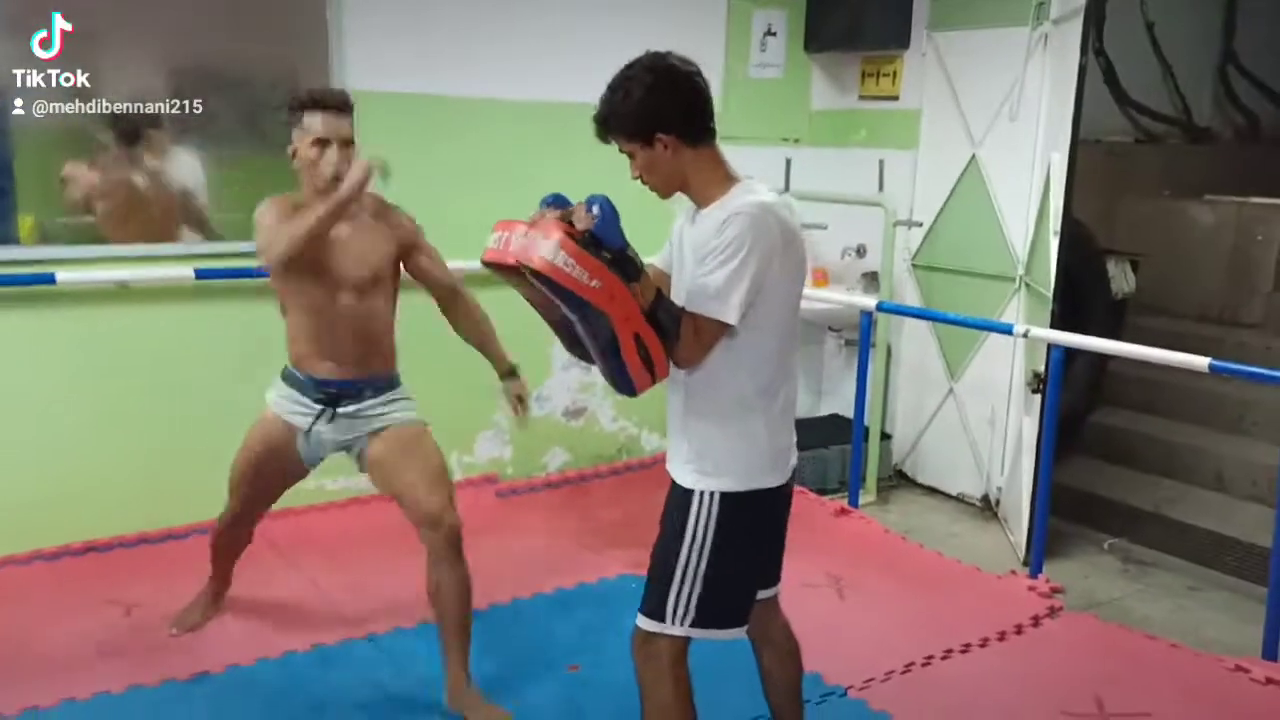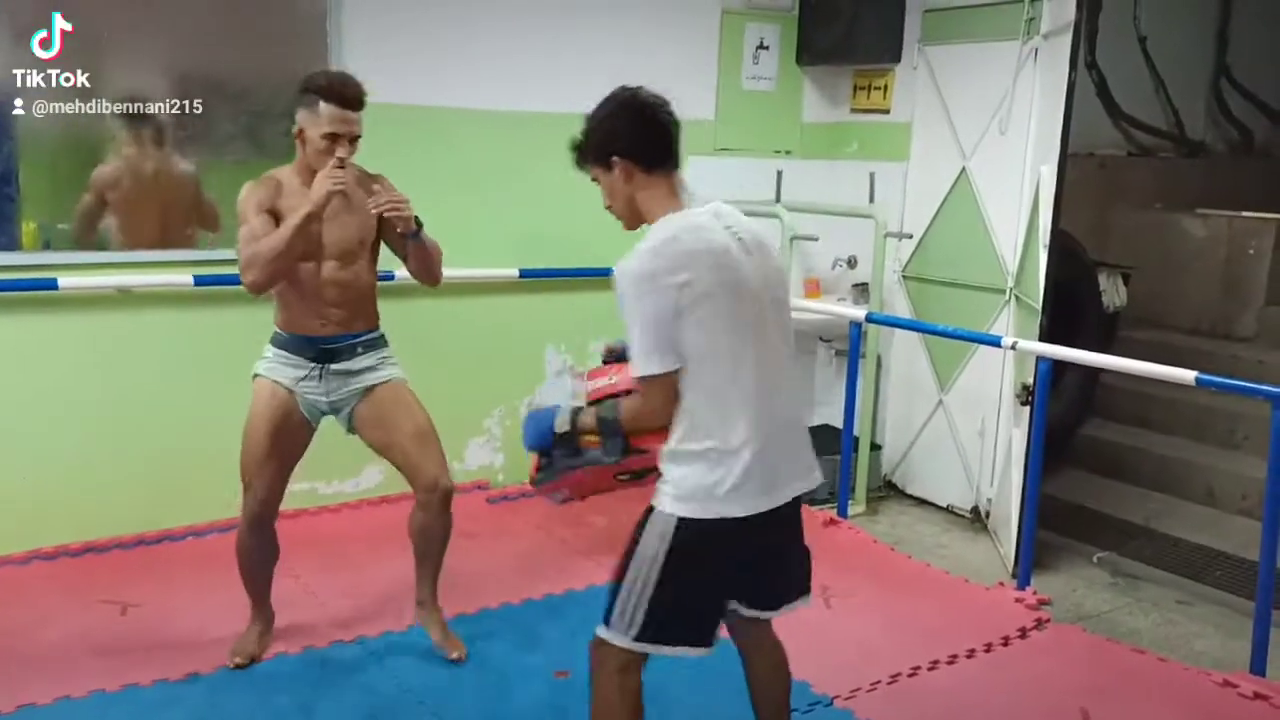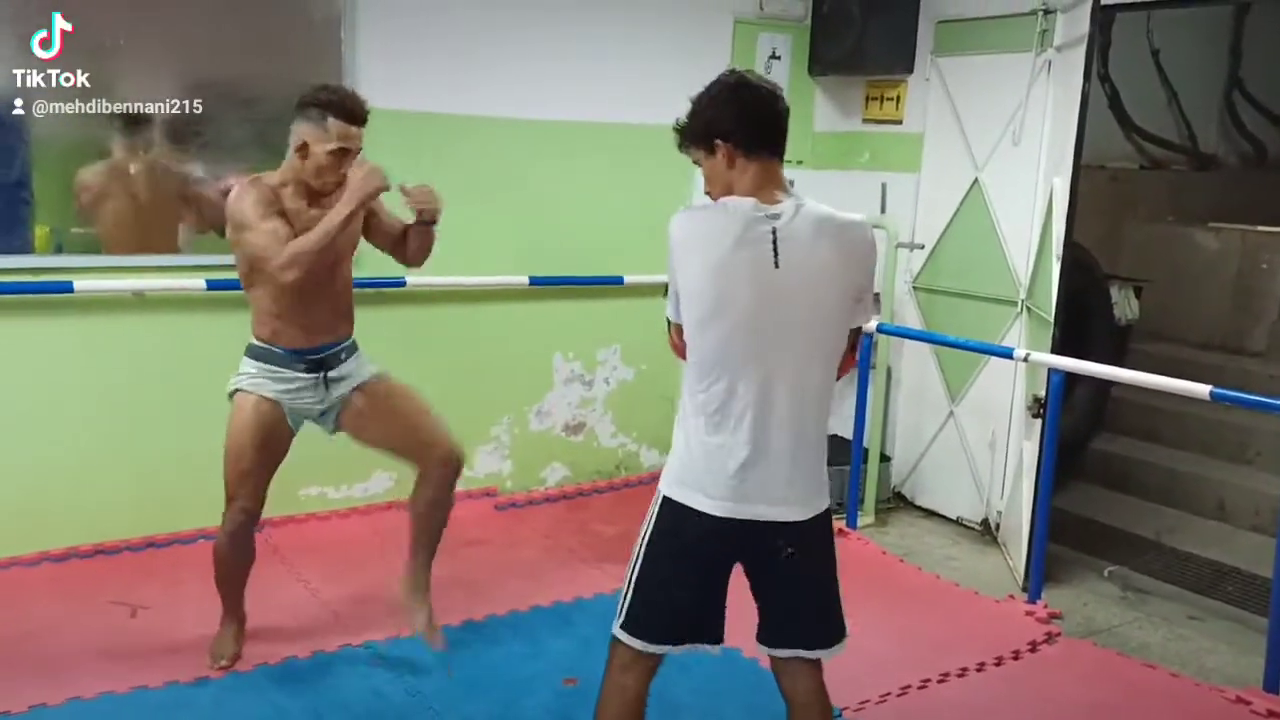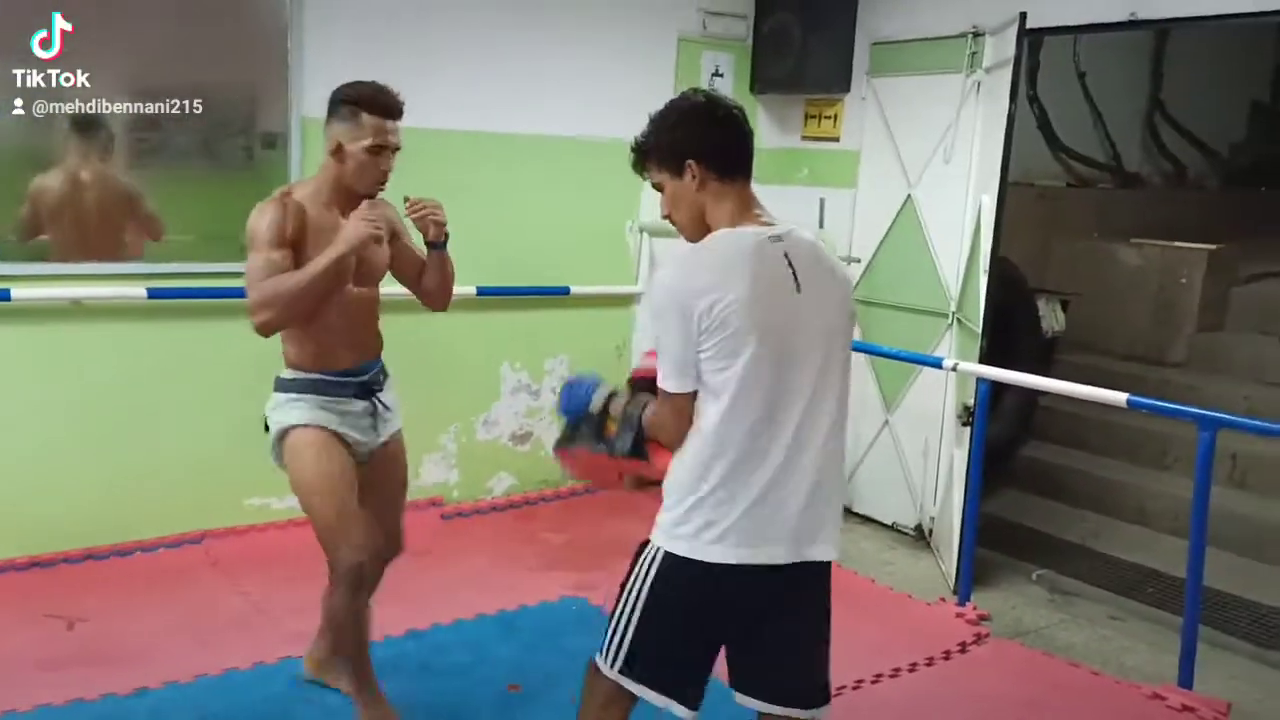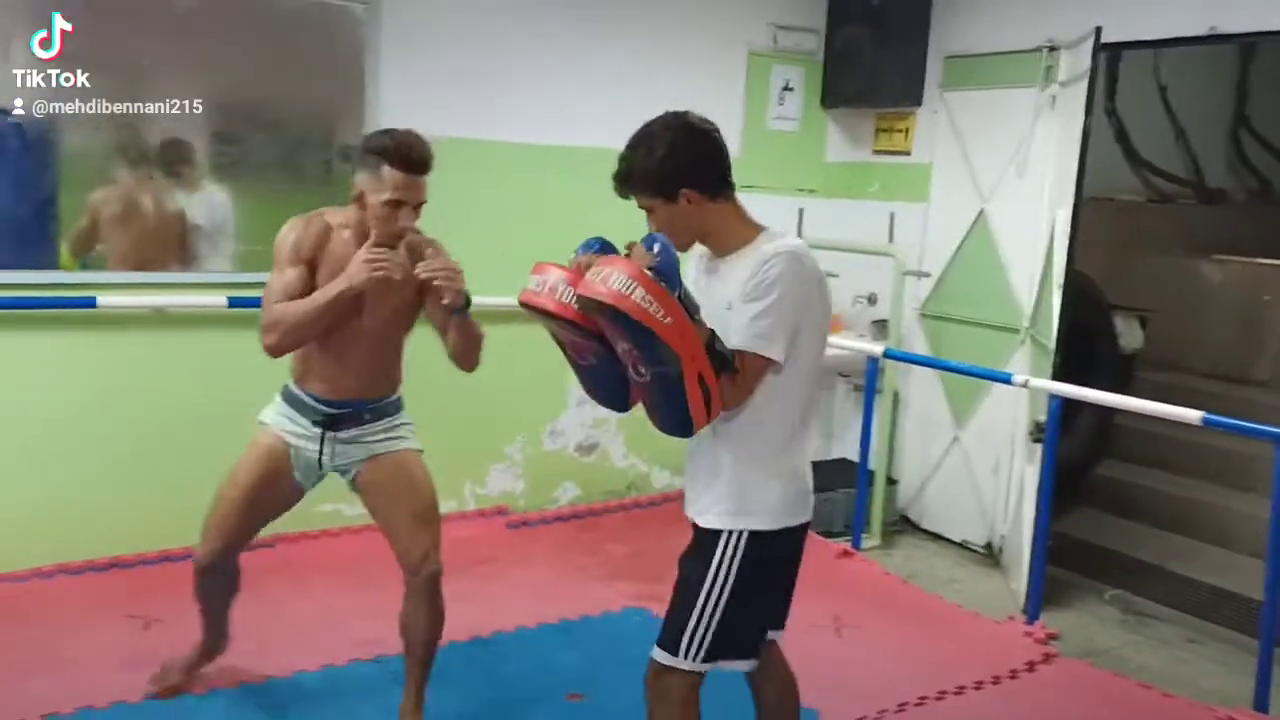
dt=1s
person 1, frame 1
left shoulder: (746, 221)
right shoulder: (704, 214)
left elbow: (686, 347)
right elbow: (652, 296)
left wrist: (617, 259)
left hip: (723, 470)
right hip: (754, 459)
left knee: (657, 643)
right knee: (759, 610)
person 1, frame 2
left shoulder: (649, 265)
right shoulder: (745, 231)
left elbow: (656, 408)
left wrist: (574, 419)
left hip: (707, 495)
right hip: (780, 478)
left knee: (616, 653)
right knee: (752, 620)
person 1, frame 3
left shoulder: (691, 231)
right shoulder: (850, 239)
right elbow: (841, 356)
left hip: (699, 492)
right hip: (795, 497)
left knee: (632, 659)
right knee: (799, 667)
person 1, frame 4
left shoulder: (689, 277)
right shoulder: (829, 271)
left elbow: (672, 429)
left wrist: (605, 401)
left hip: (703, 544)
right hip: (804, 545)
person 1, frame 5
left shoulder: (781, 267)
right shoulder: (705, 261)
left elbow: (727, 391)
left hip: (752, 514)
right hip: (739, 502)
right knee: (755, 647)
person 2, frame 1
left shoulder: (388, 220)
right shoulder: (278, 211)
left elbow: (454, 297)
right elbow: (280, 254)
left wrist: (505, 368)
right wrist: (342, 194)
left hip: (379, 403)
right hip: (298, 400)
left knee: (444, 528)
right knee: (236, 519)
right ankle: (214, 593)
person 2, frame 2
left shoulder: (374, 189)
right shoulder: (262, 193)
left elbow: (431, 276)
right elbow: (253, 276)
left wrist: (409, 230)
right wrist: (310, 207)
left hip: (366, 361)
right hip: (290, 363)
left knee: (436, 485)
right knee: (257, 510)
left ankle: (428, 603)
right ankle: (260, 617)
person 2, frame 3
left shoulder: (356, 193)
right shoulder: (252, 197)
left elbow: (410, 255)
right elbow: (290, 271)
left wrist: (425, 220)
right wrist: (349, 204)
left hip: (344, 367)
right hip: (271, 374)
left knee: (445, 457)
right knee: (240, 519)
left ankle: (417, 583)
right ankle: (232, 620)
person 2, frame 4
left shoulder: (382, 216)
right shoulder: (280, 214)
left elbow: (436, 297)
right elbow: (264, 315)
left wrist: (437, 242)
right wrist: (341, 249)
left hip: (375, 395)
right hip: (313, 404)
left knee: (381, 549)
right knee: (353, 559)
left ankle: (326, 654)
person 2, frame 5
left shoulder: (426, 256)
right shoulder: (307, 234)
left elbow: (466, 360)
right elbow: (274, 336)
left wrist: (458, 304)
right wrist: (348, 283)
left hip: (378, 427)
right hip: (299, 419)
left knee: (425, 568)
right knee: (212, 550)
right ankle: (211, 643)
